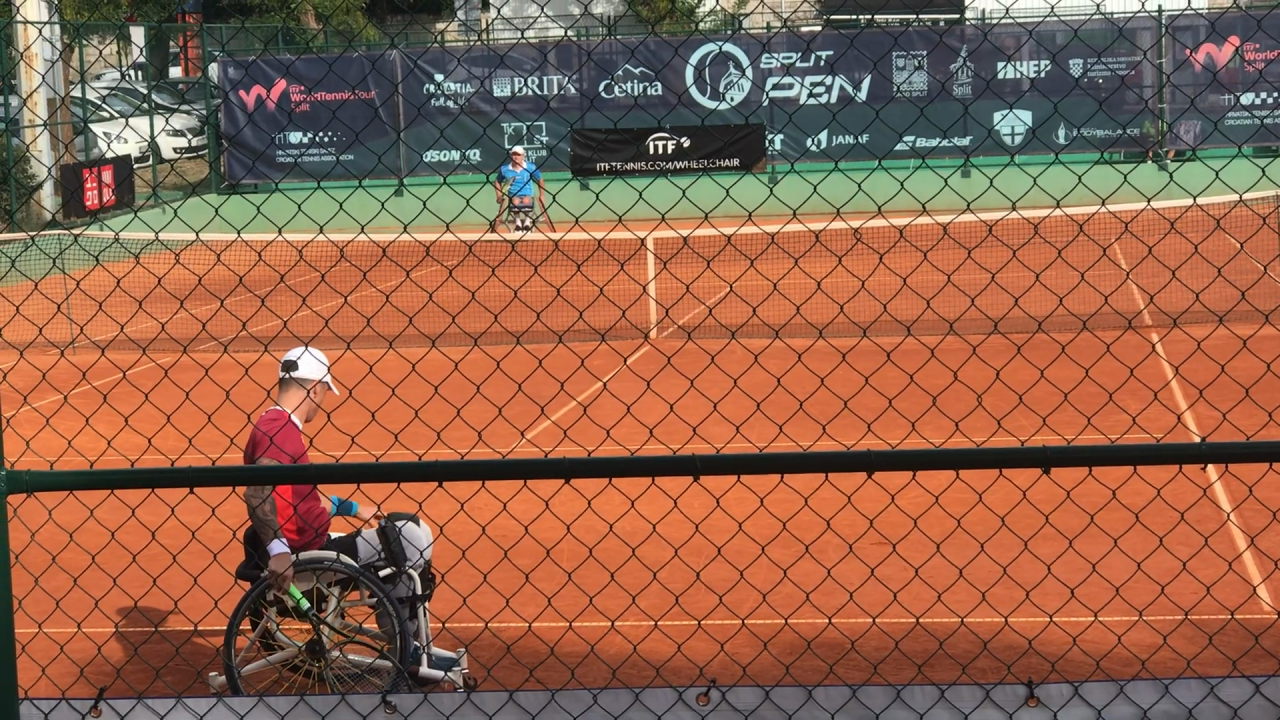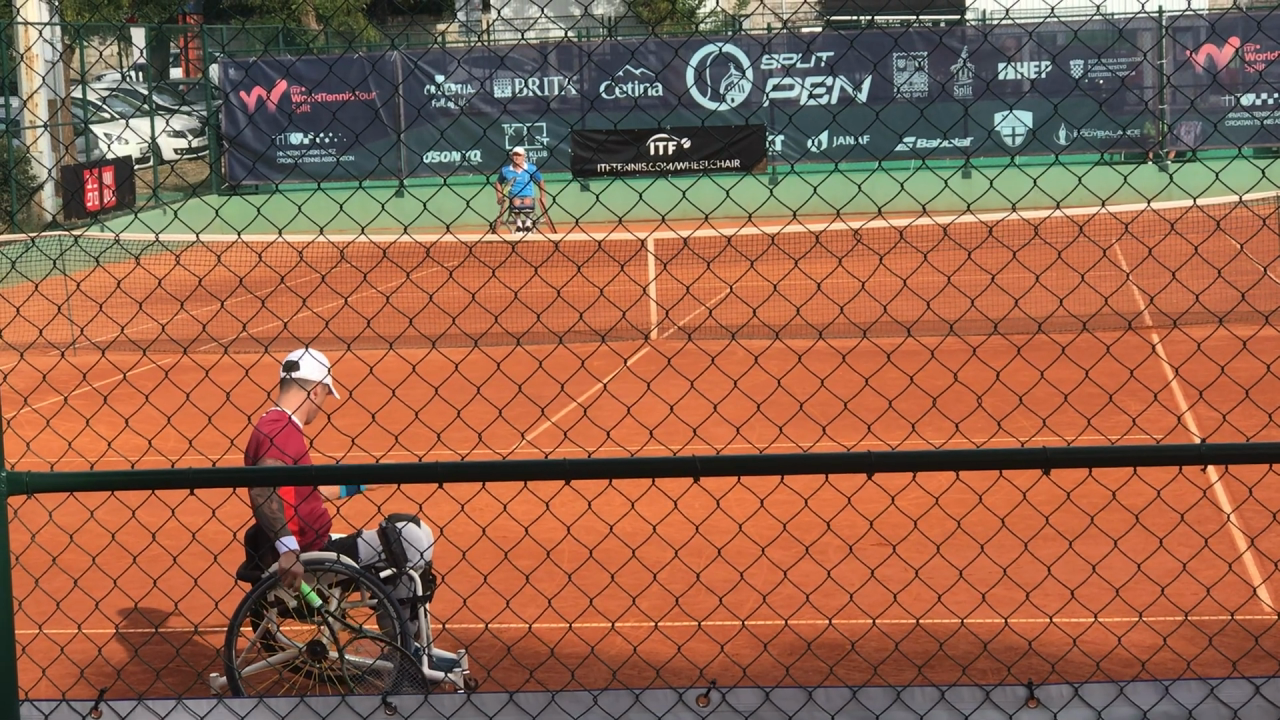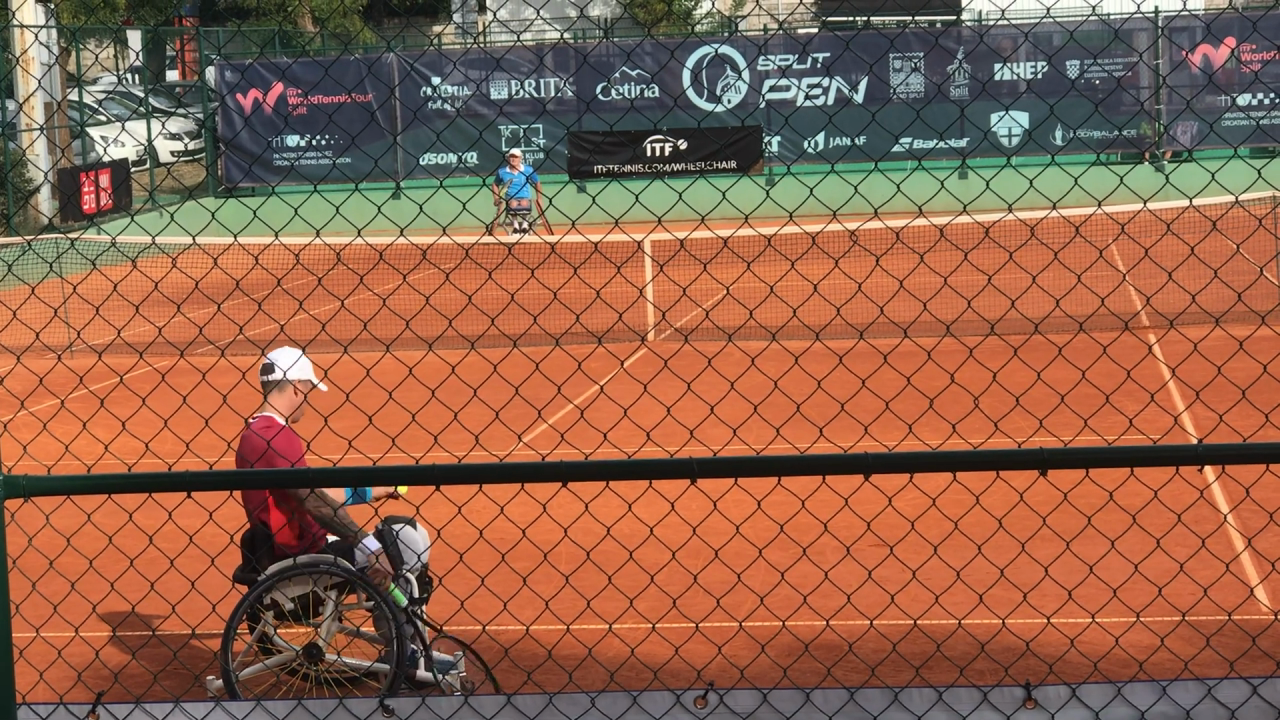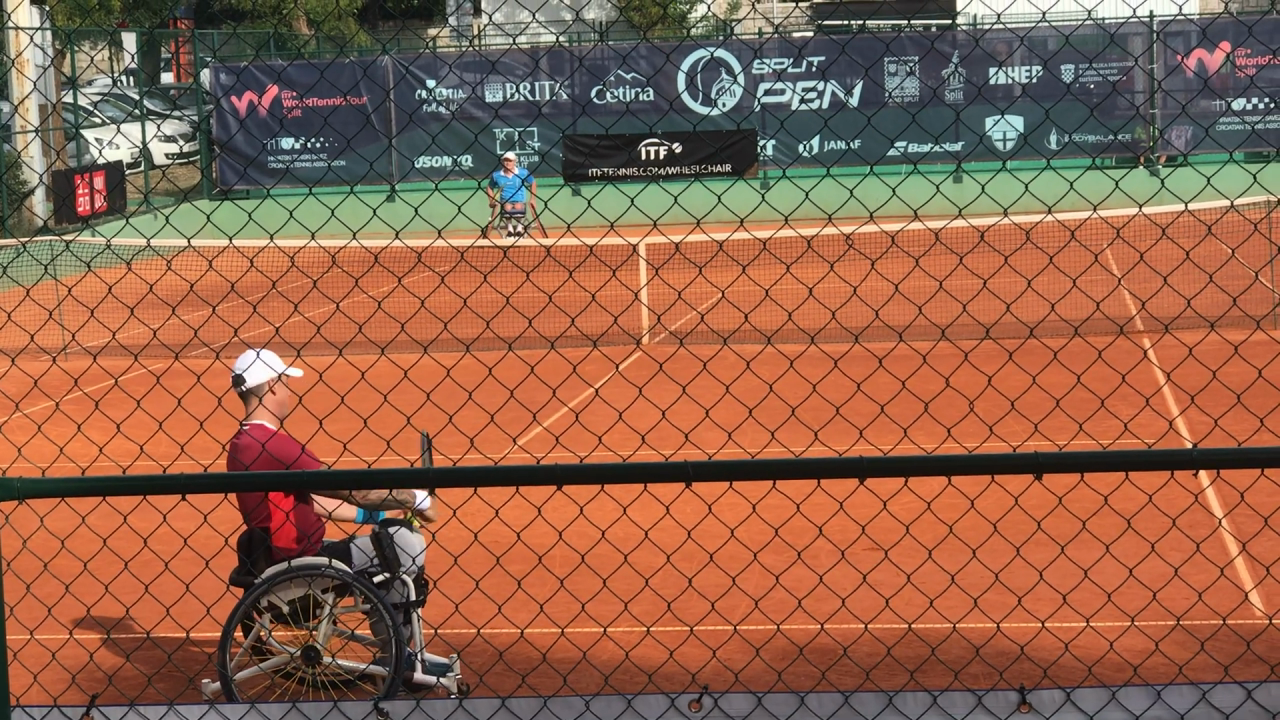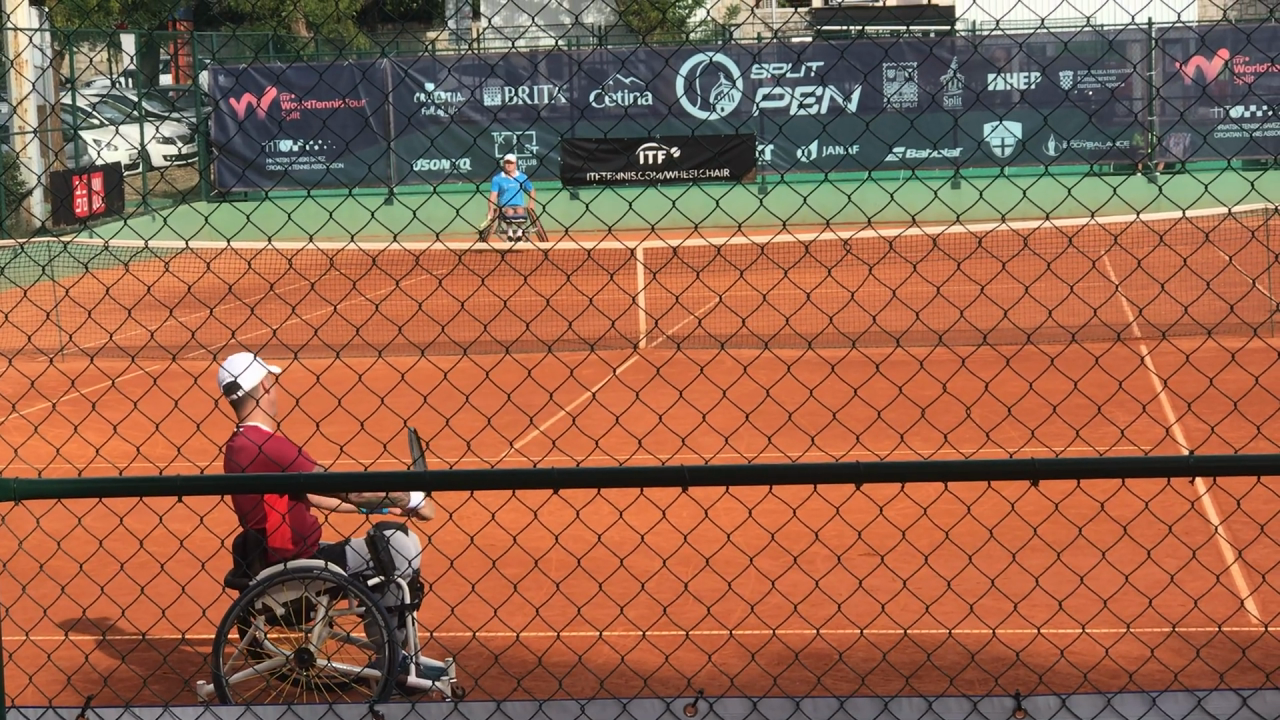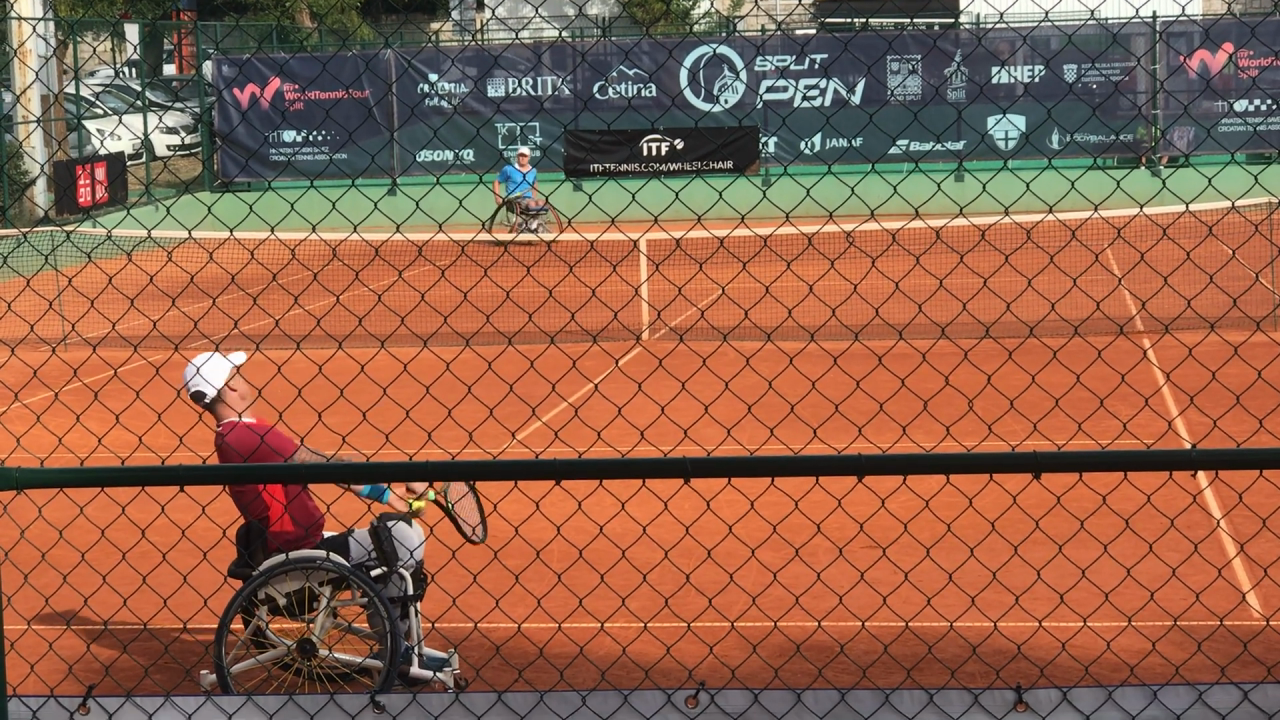
dt=0.5s
person 1, frame 1
left shoulder: (277, 424)
right shoulder: (281, 428)
right elbow: (258, 492)
left wrist: (351, 508)
right wrist: (278, 549)
left hip: (308, 548)
right hip: (305, 555)
right knee: (412, 535)
person 1, frame 2
left shoulder: (278, 426)
right shoulder: (281, 429)
right elbow: (263, 491)
right wrist: (288, 548)
left hip: (312, 548)
right hip: (307, 555)
left knee: (401, 535)
right knee: (413, 536)
person 1, frame 3
left shoulder: (257, 433)
right shoulder: (274, 436)
right elbow: (313, 500)
left wrist: (369, 491)
right wrist: (372, 548)
left hip: (294, 554)
right hip: (304, 558)
right knee: (412, 537)
person 1, frame 4
left shoulder: (246, 442)
right shoulder: (270, 444)
left elbow: (310, 502)
right elbow: (351, 490)
left wrist: (376, 515)
right wrist: (417, 499)
left hip: (293, 558)
left knee: (396, 533)
right knee: (408, 541)
person 1, frame 5
left shoulder: (245, 442)
right shoulder: (264, 445)
left elbow: (316, 494)
right elbow: (341, 487)
left wrist: (380, 506)
right wrist: (412, 497)
left hip: (291, 560)
left knee: (391, 539)
right knee: (402, 545)
person 1, frame 6
left shoulder: (242, 432)
right shoulder: (248, 436)
left wrist: (382, 493)
left hip: (302, 546)
left knee: (399, 530)
right knee: (406, 535)
